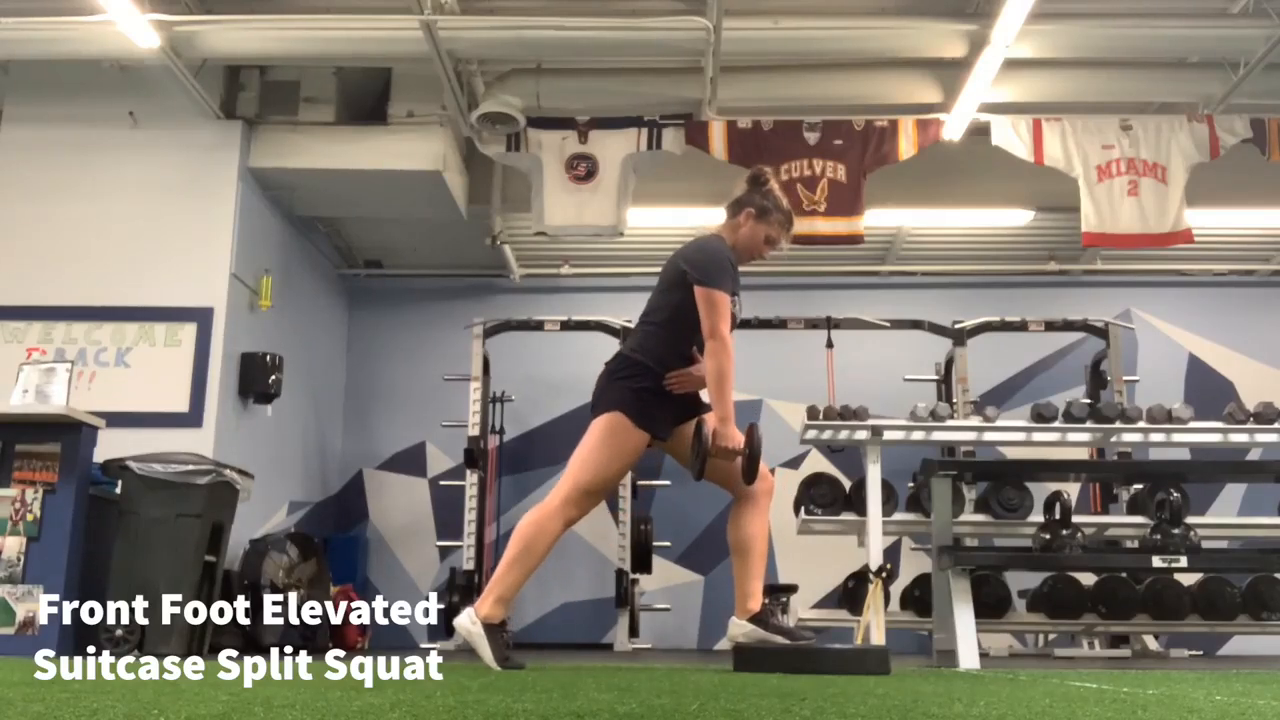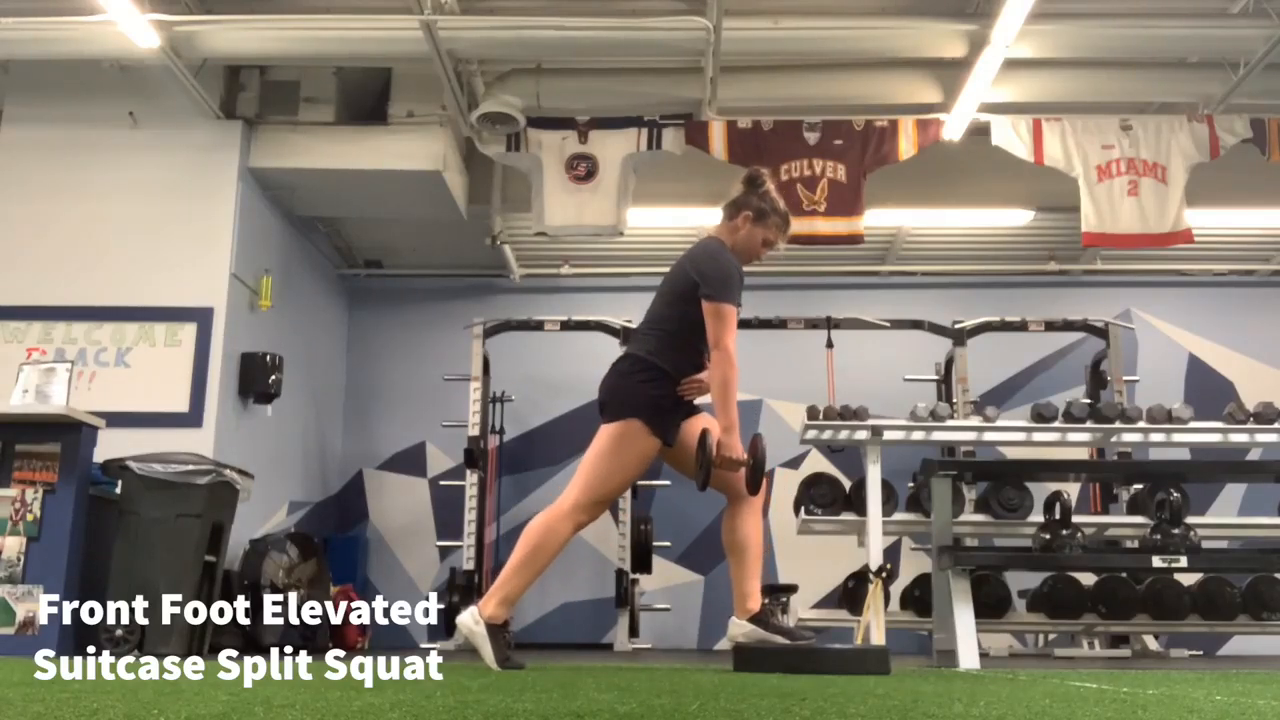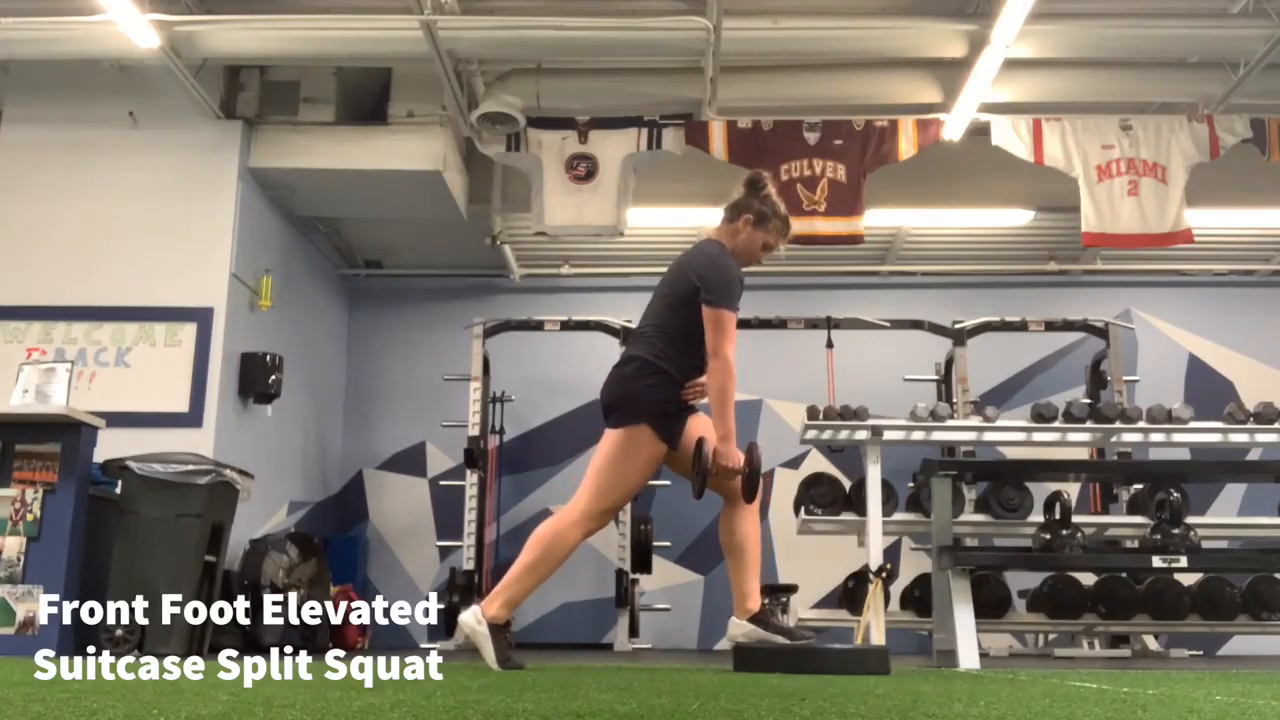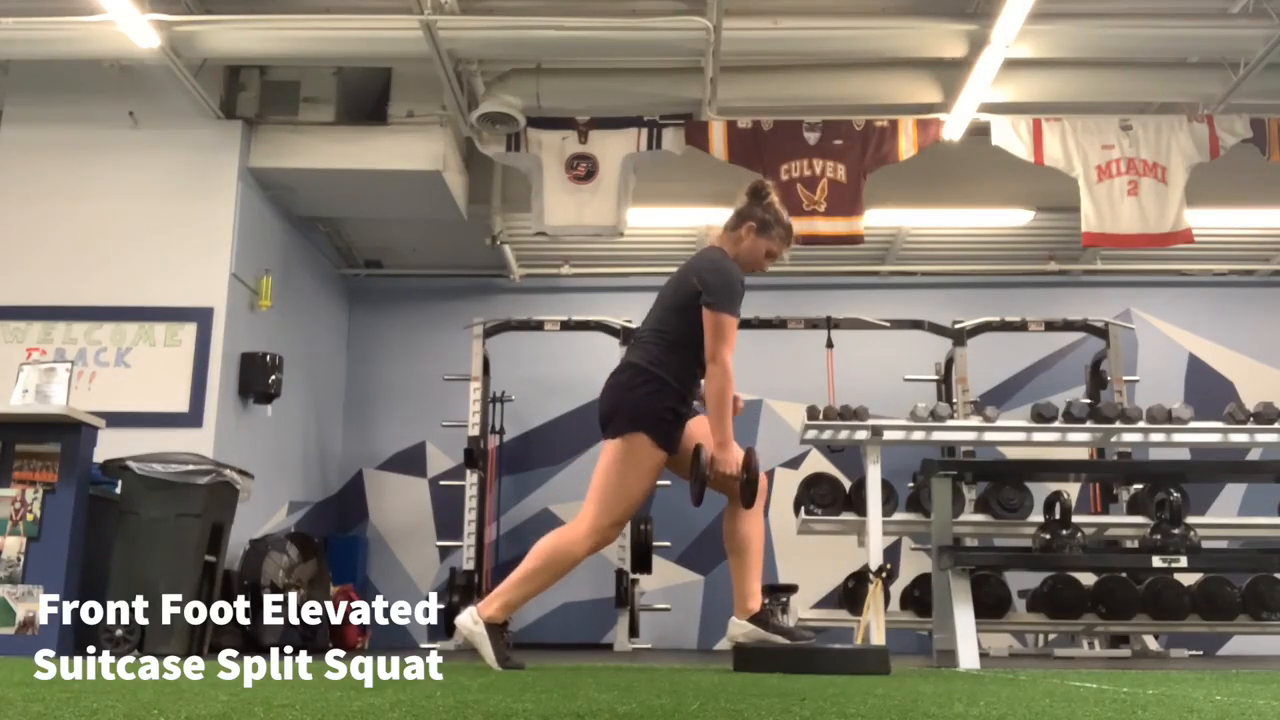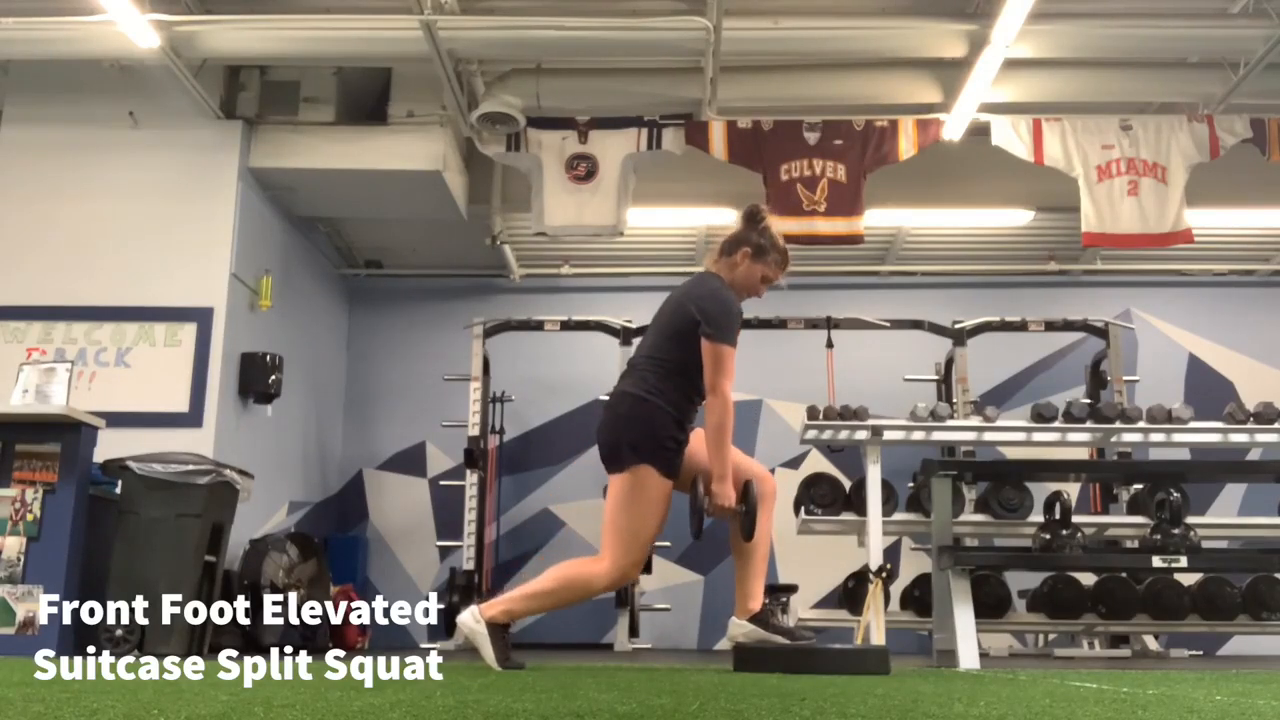
dt=0.4s
person 1, frame 1
left shoulder: (720, 263)
right shoulder: (712, 255)
left elbow: (705, 343)
right elbow: (717, 338)
left wrist: (704, 373)
right wrist: (726, 420)
left hip: (673, 397)
right hip: (635, 389)
left knee: (756, 485)
right knee: (569, 501)
left ankle: (750, 616)
right ankle: (484, 616)
person 1, frame 2
left shoulder: (708, 260)
right shoulder: (720, 265)
right elbow: (723, 350)
left wrist: (706, 376)
right wrist: (730, 432)
left hip: (667, 397)
right hip: (640, 393)
left knee: (747, 488)
right knee: (579, 507)
left ankle: (749, 615)
right ankle: (488, 615)
person 1, frame 3
left shoulder: (703, 259)
right shoulder: (722, 270)
right elbow: (721, 356)
left wrist: (703, 380)
right wrist: (725, 440)
left hip: (660, 396)
right hip: (645, 396)
left knee: (742, 487)
right knee: (589, 513)
left ankle: (749, 615)
right ankle: (490, 614)
person 1, frame 4
left shoulder: (707, 265)
right shoulder: (724, 275)
right elbow: (719, 362)
left wrist: (718, 400)
right wrist: (723, 445)
left hip: (661, 403)
right hip: (643, 402)
left knee: (750, 485)
right knee: (596, 528)
left ankle: (750, 615)
right ankle: (486, 615)
person 1, frame 5
left shoulder: (700, 290)
right shoulder: (721, 303)
right elbow: (718, 395)
right wrist: (721, 480)
left hip: (655, 425)
right hip: (643, 429)
left knee: (760, 486)
right knee: (617, 569)
left ankle: (750, 615)
right ankle: (489, 615)
